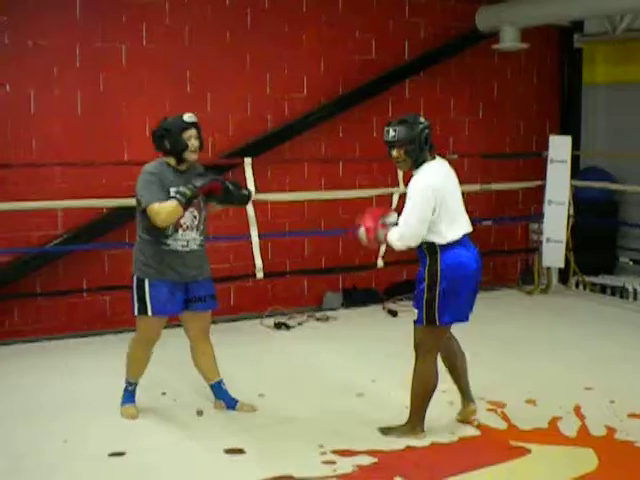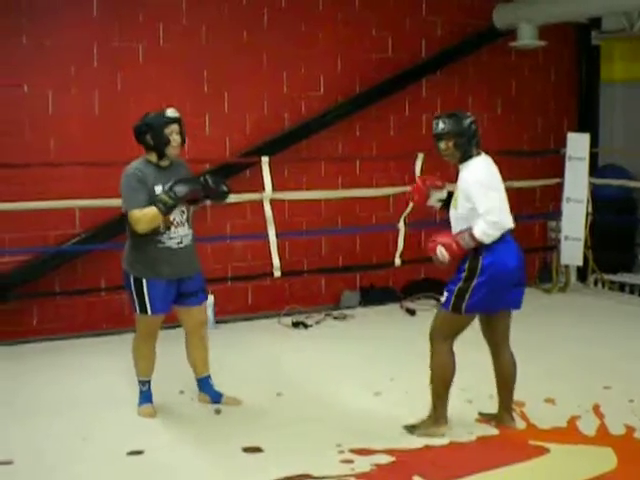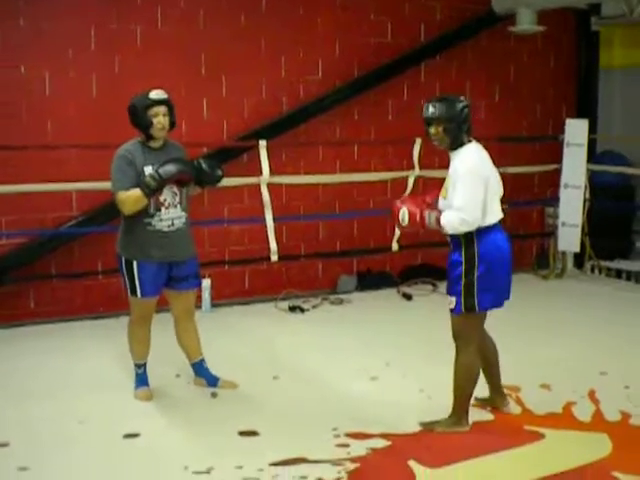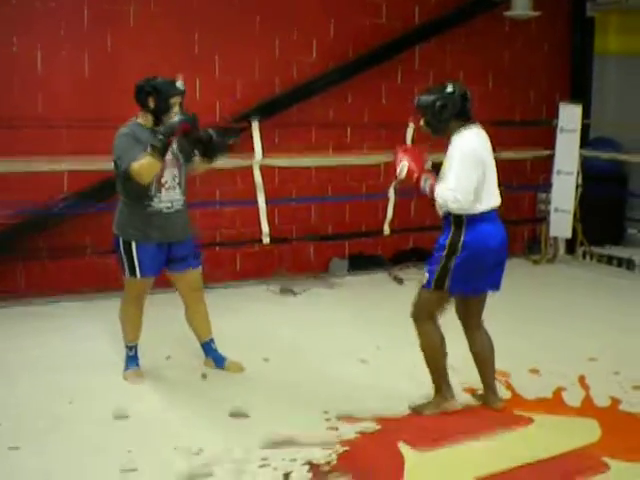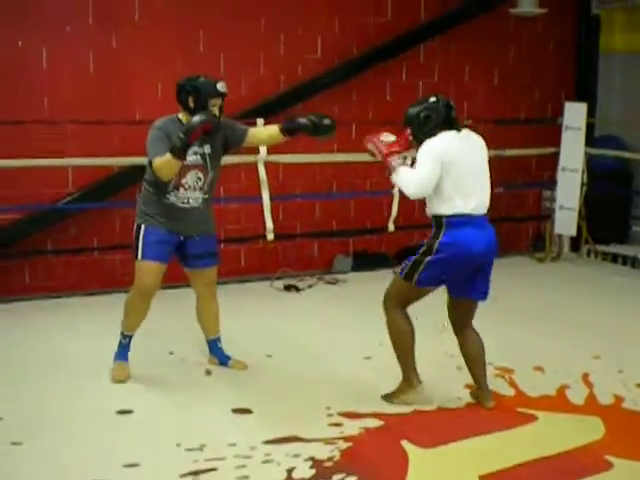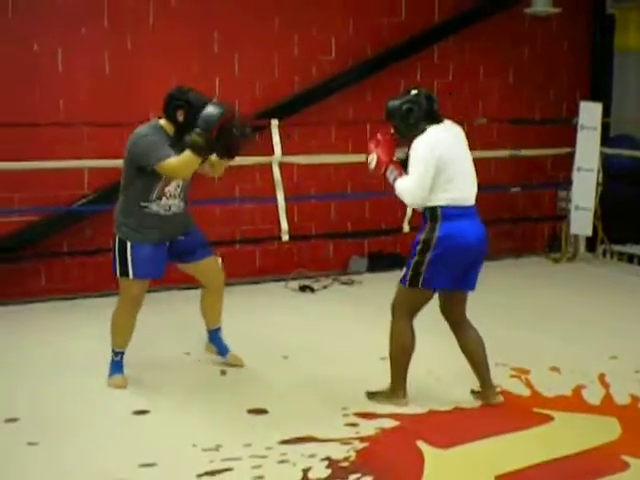
dt=0.5s
person 1, frame 1
left shoulder: (423, 182)
right shoulder: (442, 168)
left elbow: (409, 236)
left wrist: (377, 231)
right wrist: (393, 219)
left hip: (444, 264)
right hip: (465, 256)
left knee: (425, 350)
right knee: (441, 333)
left ankle: (415, 425)
right ankle: (467, 400)
person 1, frame 2
left shoulder: (474, 173)
right shoulder: (480, 165)
left elbow: (494, 220)
left wrist: (459, 243)
left hip: (486, 262)
right hip: (506, 256)
left knee: (440, 336)
right knee: (498, 343)
left ankle: (437, 416)
right ankle: (505, 413)
person 1, frame 3
left shoulder: (466, 162)
right shoulder: (474, 153)
left elbow: (464, 219)
left wrist: (423, 216)
right wrist: (442, 202)
left hip: (476, 251)
right hip: (490, 245)
left knee: (465, 340)
right knee: (475, 330)
left ankle: (458, 418)
right ankle: (497, 396)
person 1, frame 4
left shoulder: (464, 144)
right shoulder: (474, 135)
left elbow: (455, 198)
left wrist: (421, 177)
right wrist: (428, 173)
left hip: (467, 236)
right hip: (490, 232)
left knee: (422, 313)
right knee: (472, 321)
left ankle: (444, 395)
right ankle: (491, 393)
person 1, frame 5
left shoulder: (436, 146)
right shoulder: (475, 141)
left elbow: (416, 188)
left wrist: (393, 158)
right wrist: (410, 153)
left hip: (450, 239)
right hip: (483, 237)
left knee: (393, 302)
right knee: (462, 322)
left ankle: (410, 383)
right ankle: (483, 392)
person 1, frame 6
left shoulder: (428, 141)
right shoulder: (451, 131)
left elbow: (414, 196)
left wrist: (387, 166)
right wrist: (395, 159)
left hip: (444, 234)
right hip: (471, 230)
left knee: (401, 313)
right knee: (456, 318)
left ankle: (397, 390)
right ankle: (488, 389)
person 2, frame 1
left shoulder: (198, 171)
right shoulder: (153, 173)
left elbow: (211, 204)
right elbow: (160, 216)
left wrist: (231, 194)
right wrist: (193, 189)
left hip: (195, 271)
right hip: (156, 271)
left knee: (200, 335)
right knee: (147, 336)
left ankle: (221, 395)
right ankle: (129, 392)
person 2, frame 2
left shoulder: (181, 167)
right shoulder: (136, 174)
right elbow: (140, 222)
left wrist: (206, 192)
right wrist: (172, 196)
left hip: (186, 266)
right hip: (150, 270)
left knee: (197, 327)
right knee: (147, 332)
left ankle: (206, 389)
right ankle: (144, 393)
person 2, frame 3
left shoulder: (176, 150)
right shoulder: (127, 155)
right elbow: (125, 204)
left wrist: (201, 178)
right wrist: (157, 179)
left hip: (181, 249)
right hip: (142, 252)
left knee: (185, 313)
right knee: (141, 315)
left ankle: (202, 373)
right ankle: (140, 376)
person 2, frame 4
left shoulder: (174, 132)
right shoulder: (128, 134)
left elbow: (194, 165)
right elbow: (144, 174)
left wrist: (211, 148)
right wrist: (163, 140)
left hip: (178, 229)
right hip: (139, 232)
left knee: (193, 289)
right knee: (136, 294)
left ankle: (212, 353)
right ankle: (131, 357)
person 2, frame 5
left shoulder: (220, 129)
right shoulder: (162, 129)
left elbow: (260, 135)
right elbow: (163, 171)
left wrist: (297, 126)
right wrist: (184, 140)
left hip: (198, 225)
right hip: (157, 221)
left knee: (207, 287)
right knee: (145, 286)
left ankle: (216, 351)
right ankle: (123, 350)
person 2, frame 6
left shoulder: (186, 138)
right shoulder: (146, 138)
left elbow: (213, 169)
right elbow: (179, 169)
left wrist: (228, 146)
right wrist: (205, 137)
left hip: (179, 226)
right hip: (138, 233)
left knee: (215, 277)
right knee: (131, 299)
left ankle: (216, 343)
right ankle: (116, 363)
